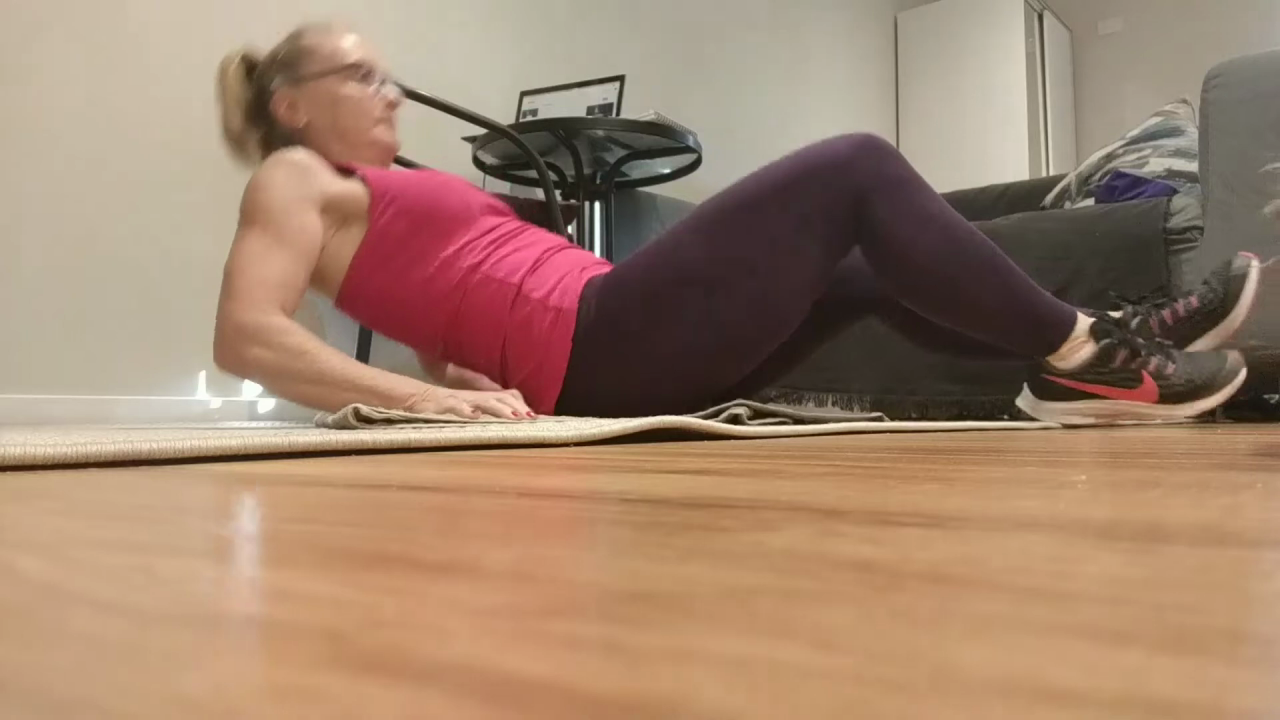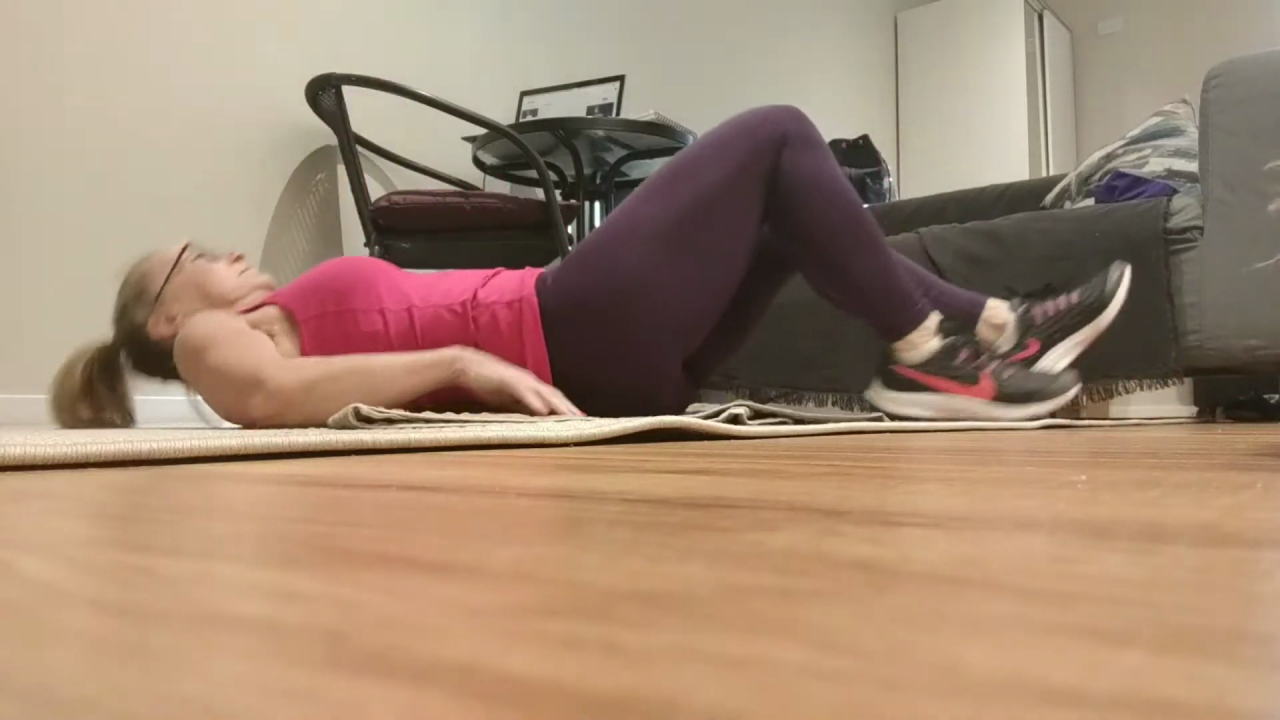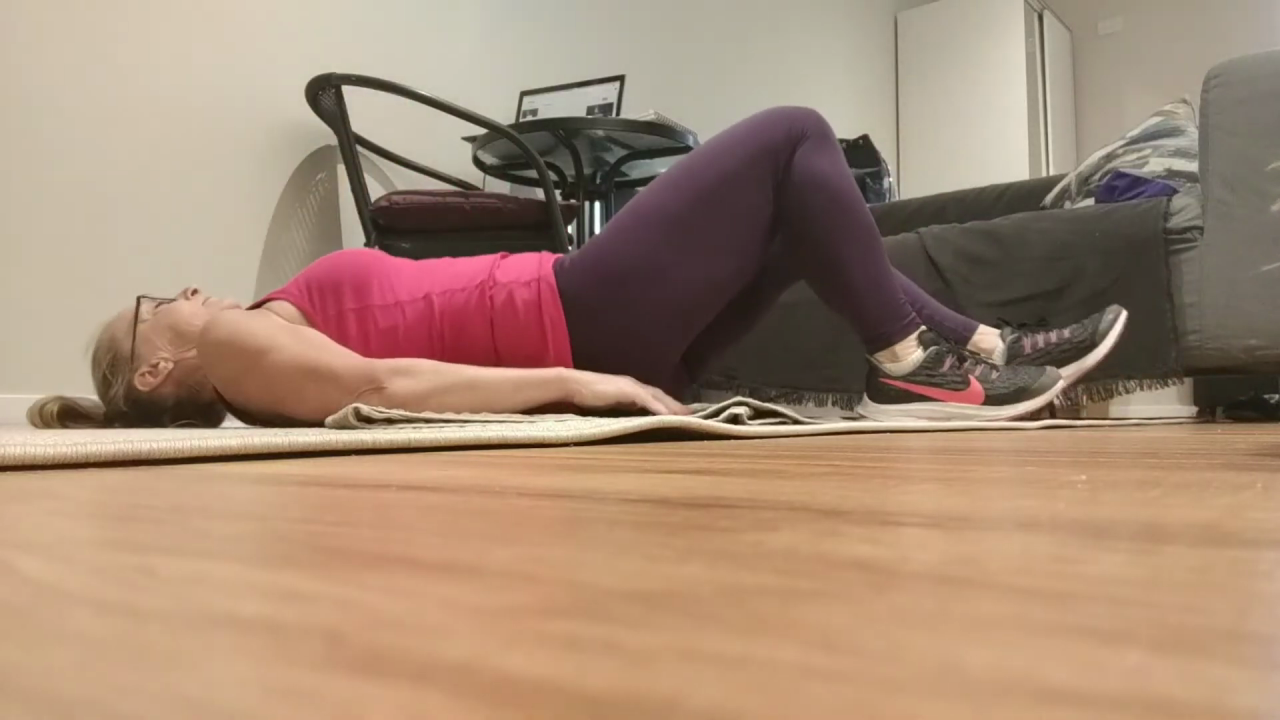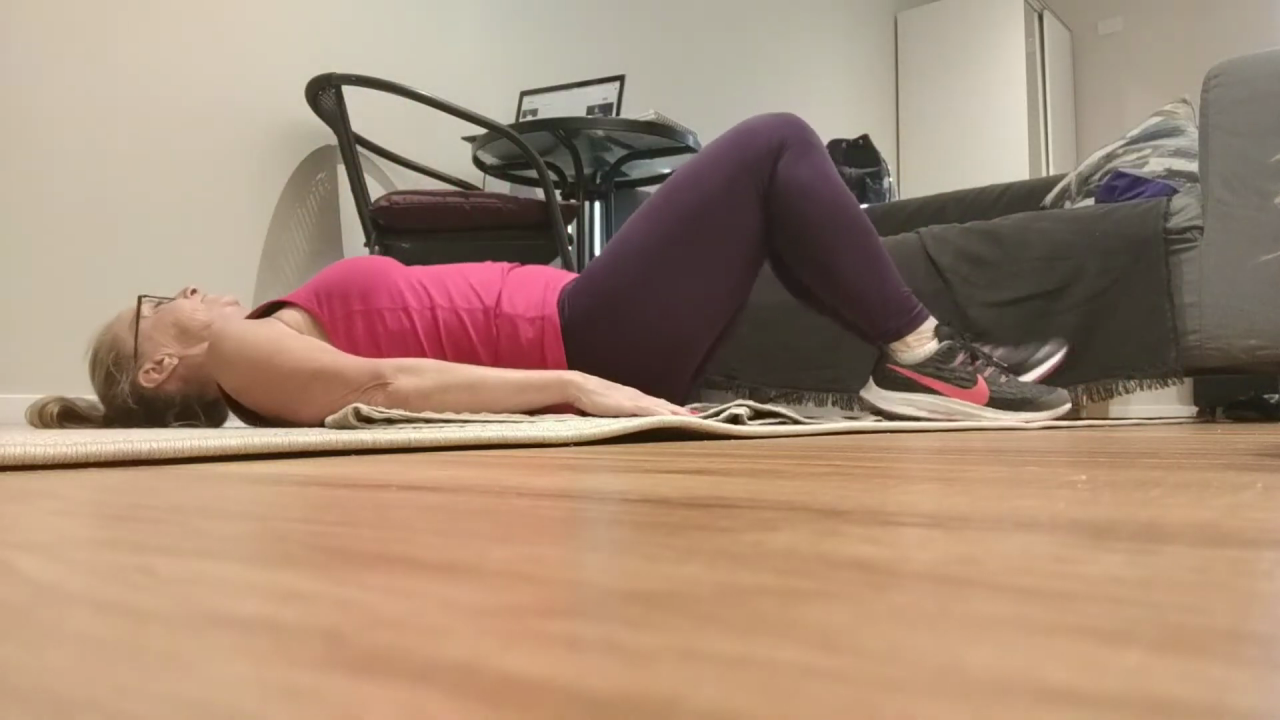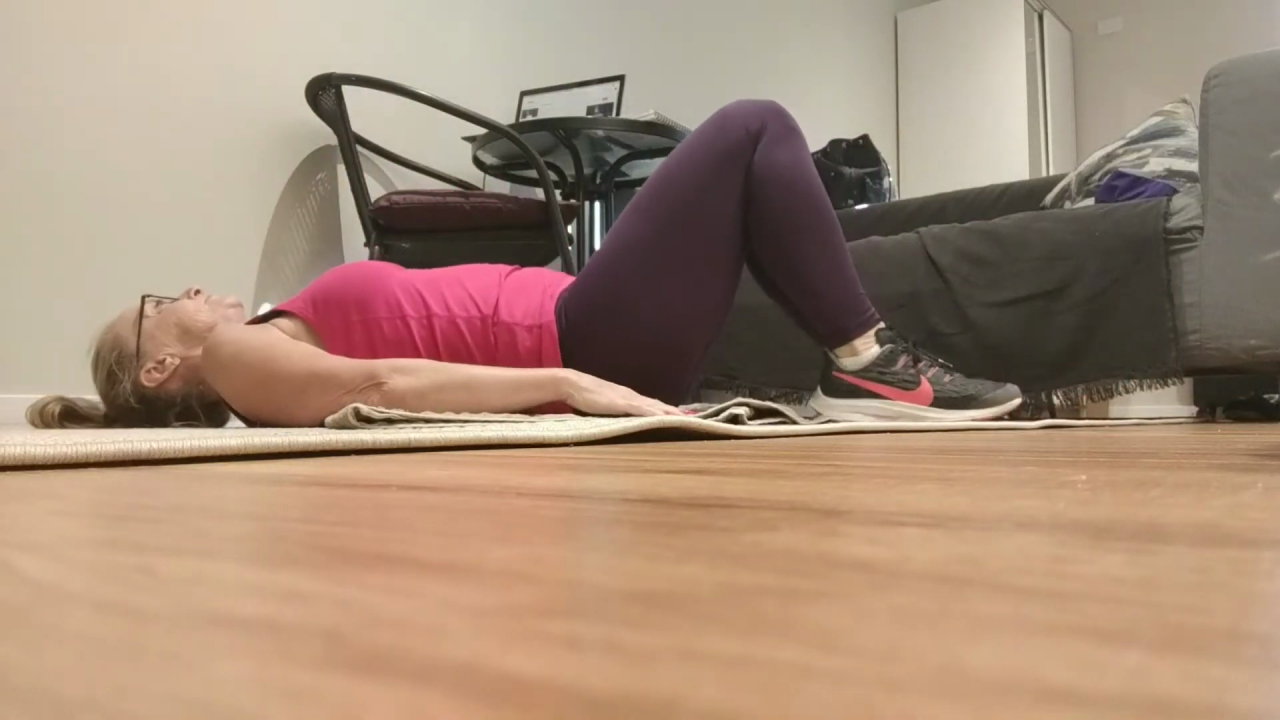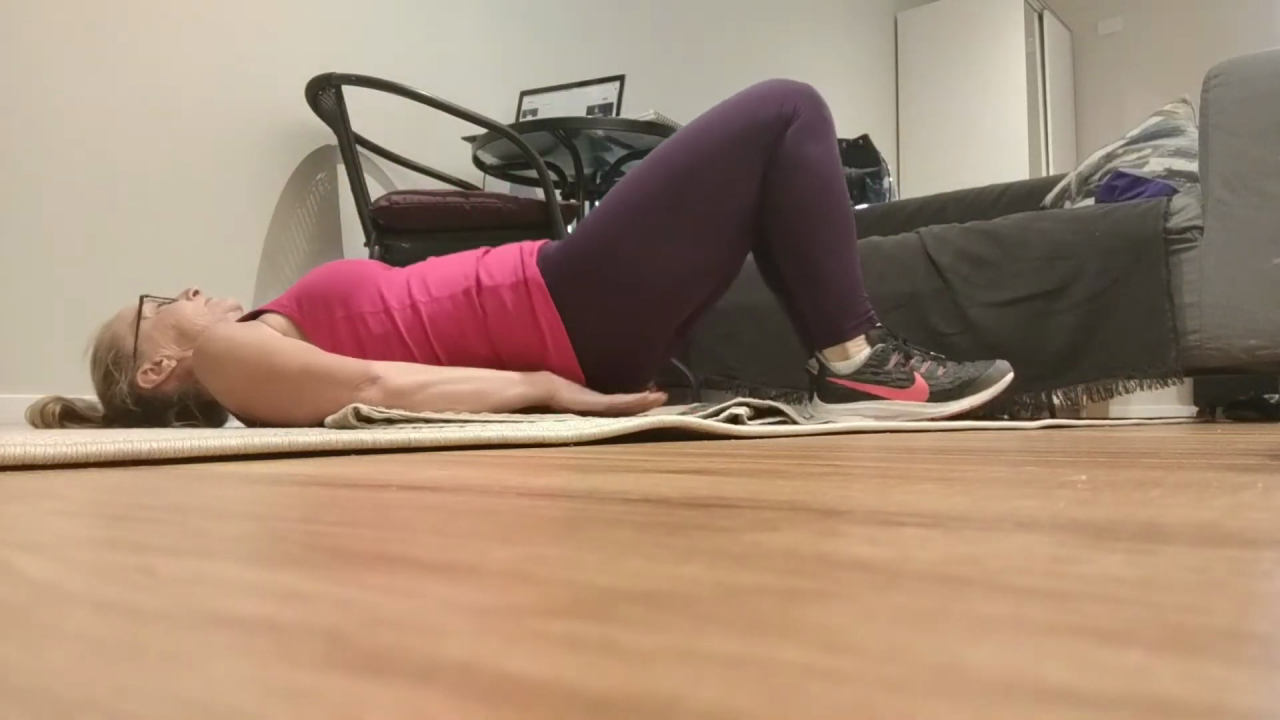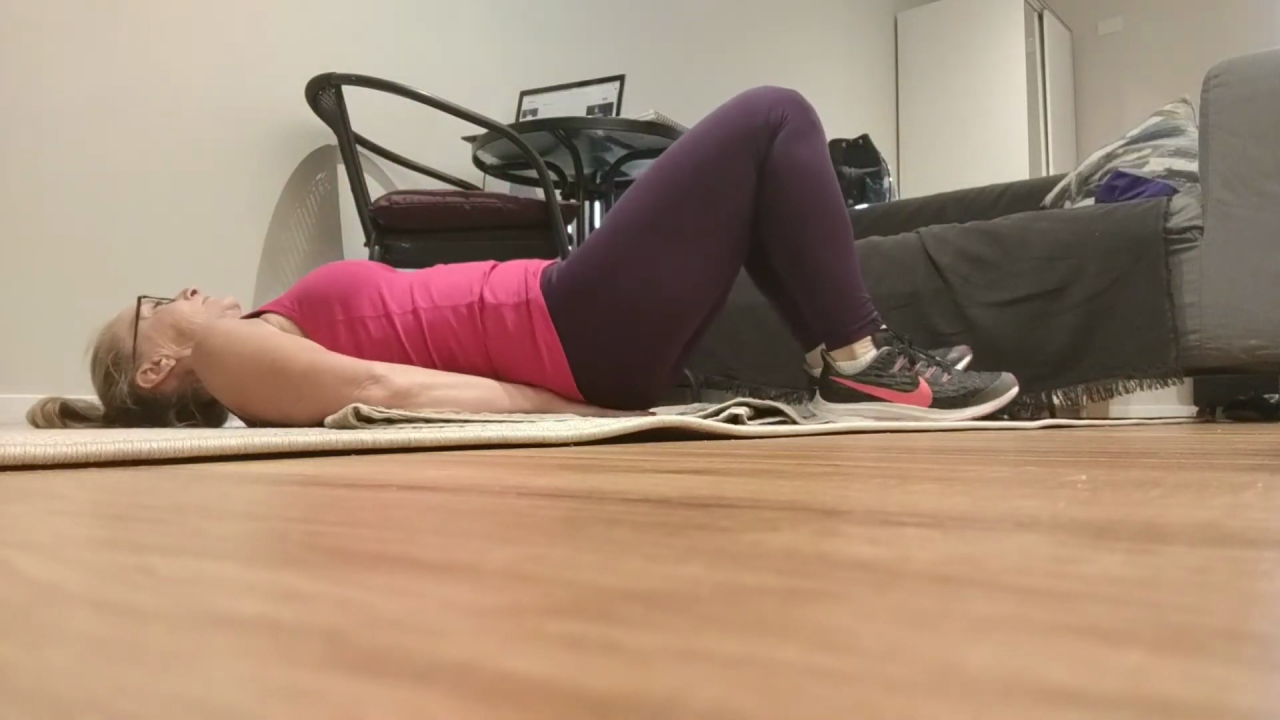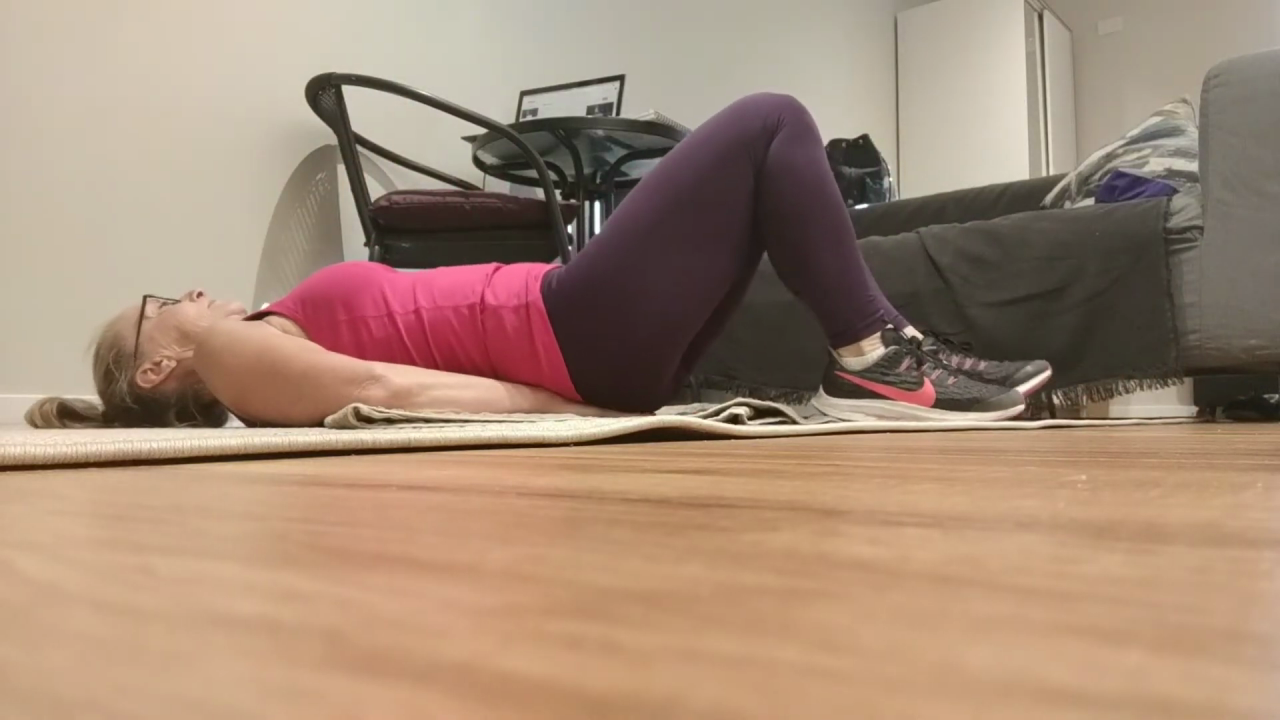
dt=0.5s
person 1, frame 1
left shoulder: (387, 193)
right shoulder: (296, 181)
left elbow: (453, 329)
right elbow: (245, 339)
right wrist: (418, 401)
left hip: (610, 349)
right hip: (597, 358)
left knee: (874, 264)
right knee: (856, 169)
left ankle: (1103, 341)
right ankle: (1081, 364)
person 1, frame 2
left shoulder: (291, 328)
right shoulder: (220, 348)
right elbow: (285, 396)
right wrist: (463, 359)
left hip: (602, 352)
right hip: (578, 338)
left knee: (795, 217)
right knee: (778, 132)
left ankle: (995, 329)
right ankle: (925, 360)
person 1, frame 3
left shoulder: (265, 336)
right shoulder: (241, 350)
right elbow: (383, 385)
right wrist: (569, 384)
left hip: (594, 336)
right hip: (585, 323)
left knee: (800, 220)
right knee: (794, 136)
left ankle: (981, 347)
right ankle: (908, 368)
person 1, frame 4
left shoulder: (273, 334)
right shoulder: (249, 358)
right elbow: (390, 384)
right wrist: (572, 386)
left hip: (584, 332)
right hip: (591, 343)
left knee: (769, 193)
right knee: (775, 145)
left ankle: (927, 353)
right ankle: (918, 364)
person 1, frame 5
left shoulder: (268, 344)
right shoulder: (244, 366)
right elbow: (387, 386)
right wrist: (569, 384)
left hip: (571, 318)
right hip: (586, 343)
left knee: (749, 158)
right knee: (753, 128)
left ankle: (870, 361)
right ankle: (861, 367)
person 1, frame 6
left shoulder: (261, 339)
right shoulder: (230, 359)
right elbow: (384, 386)
right wrist: (556, 389)
left hip: (577, 317)
right hip: (575, 313)
left knee: (766, 162)
right knee: (788, 113)
left ankle: (849, 358)
right ankle: (854, 367)
person 1, frame 7
left shoulder: (261, 343)
right shoulder: (236, 359)
right elbow: (386, 389)
right wrist: (559, 408)
left hip: (576, 323)
right hip: (579, 334)
left knee: (760, 157)
right knee: (774, 117)
left ankle: (843, 356)
right ankle: (861, 371)
person 1, frame 8
left shoulder: (269, 339)
right shoulder: (245, 364)
right elbow: (387, 391)
right wrist: (564, 411)
left hip: (579, 331)
right hip: (581, 338)
left knee: (762, 180)
right knee: (772, 122)
left ankle: (904, 352)
right ankle: (868, 366)
